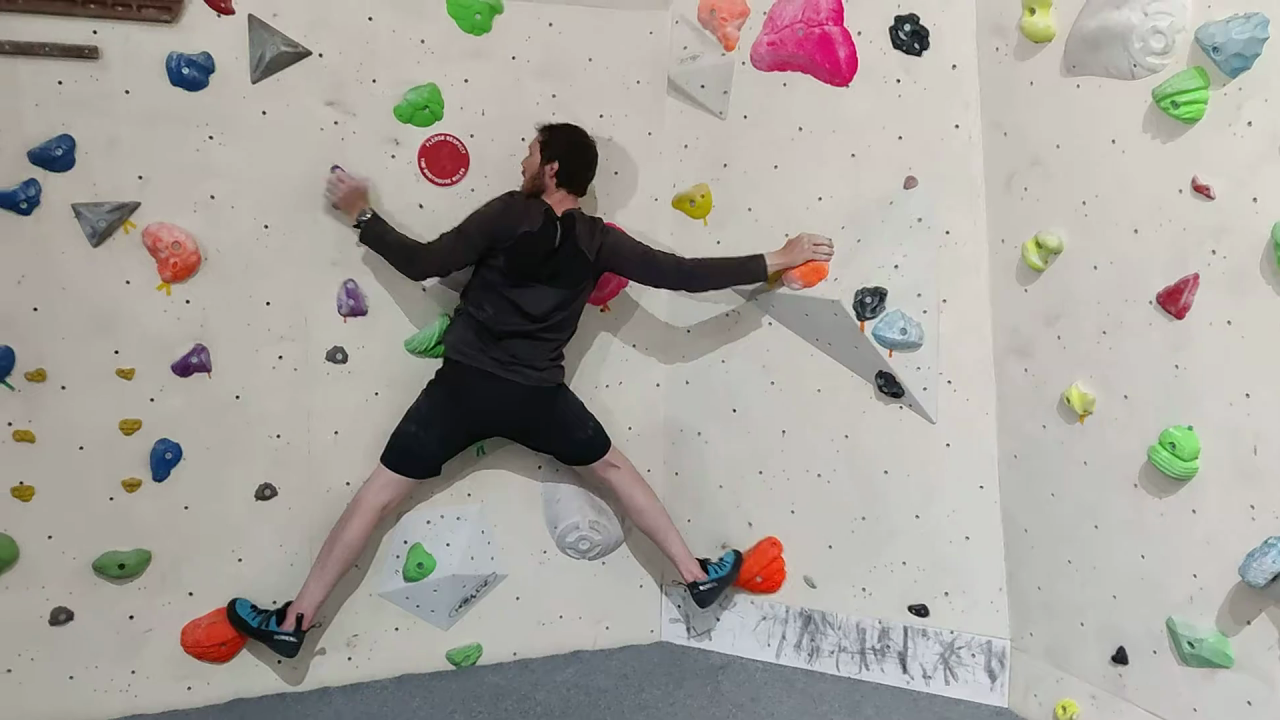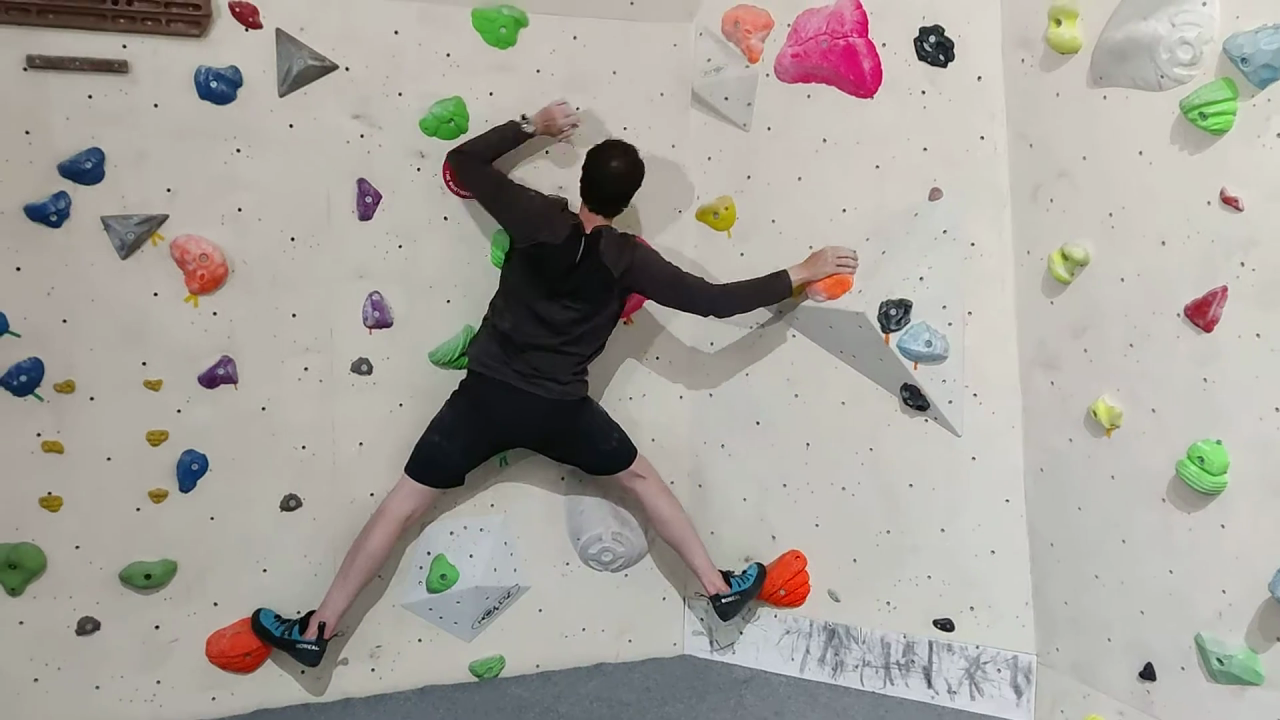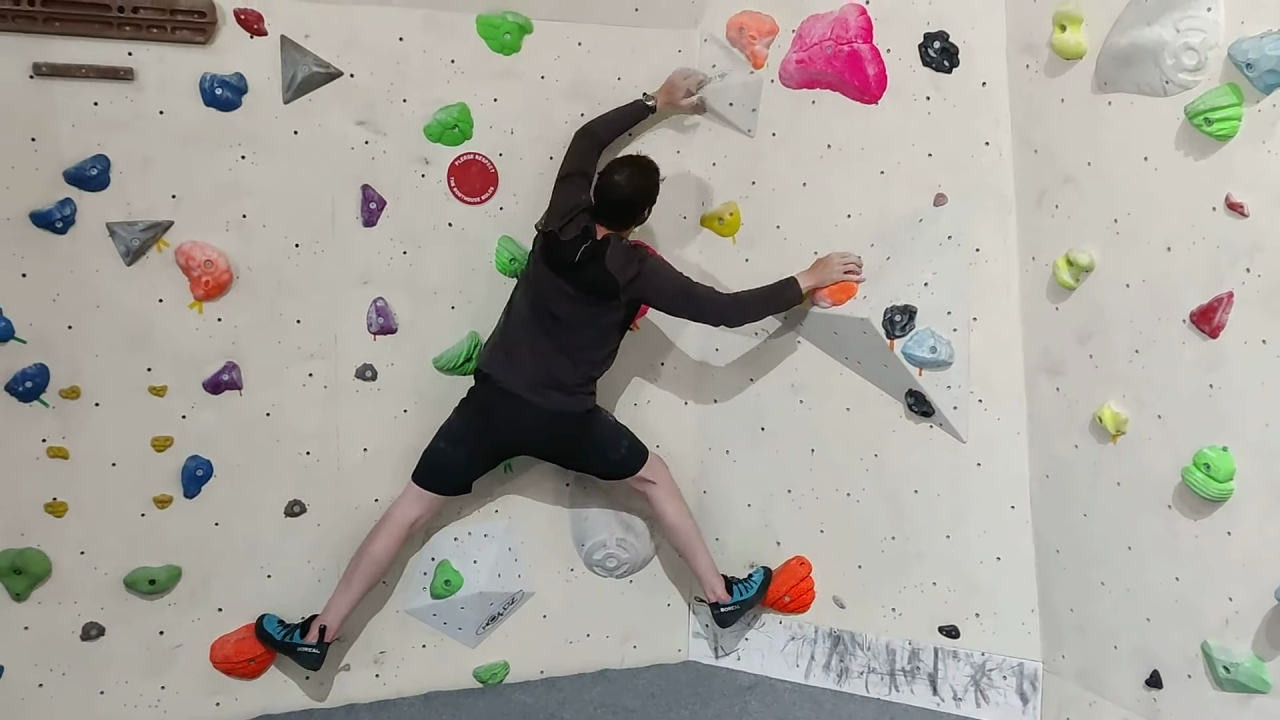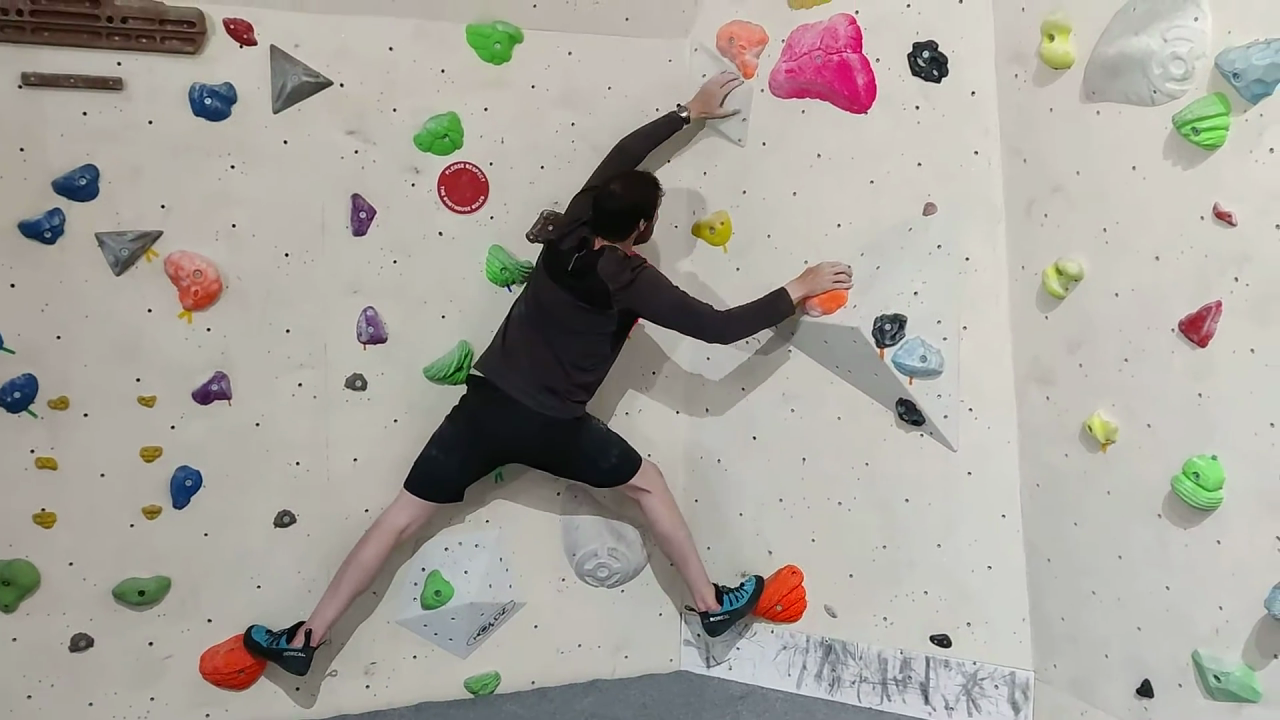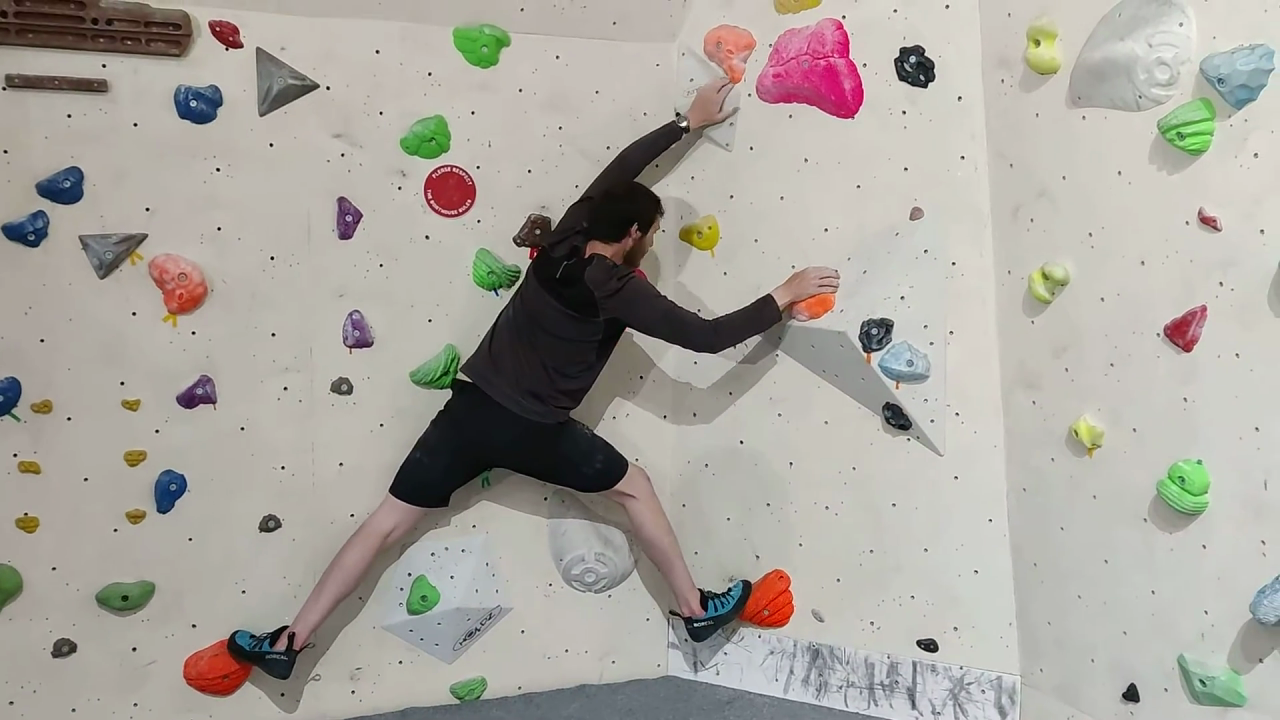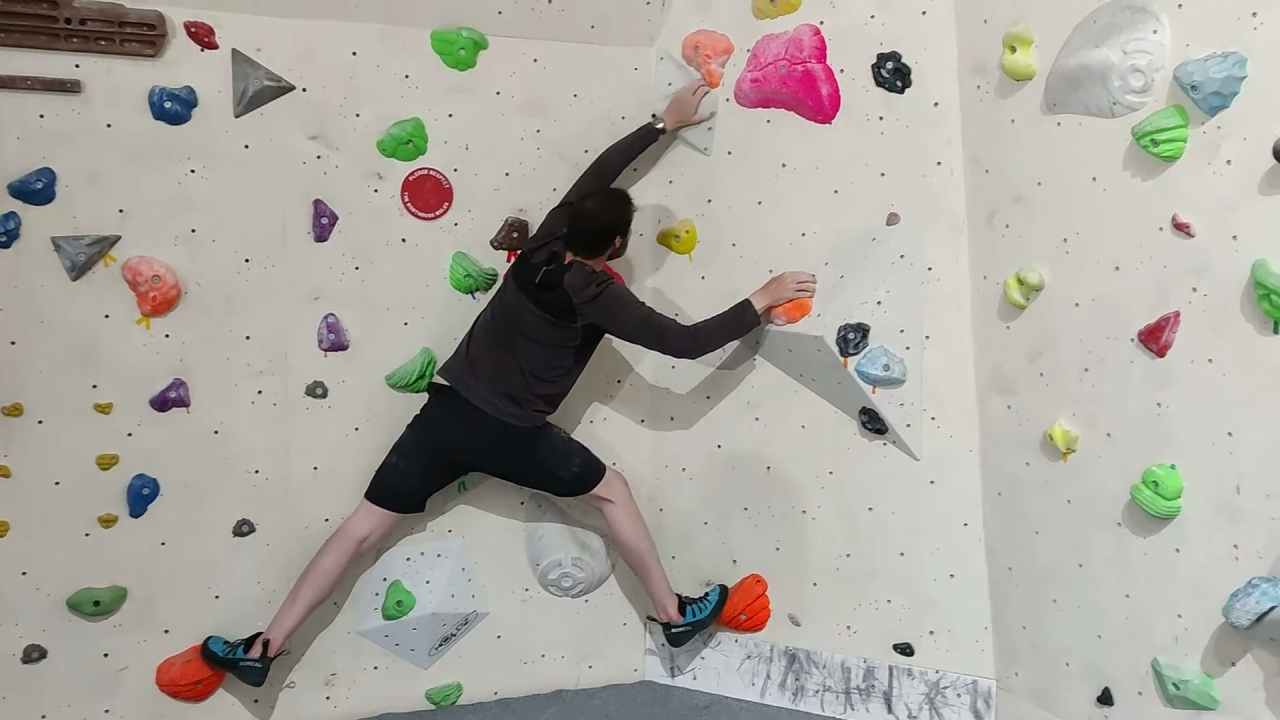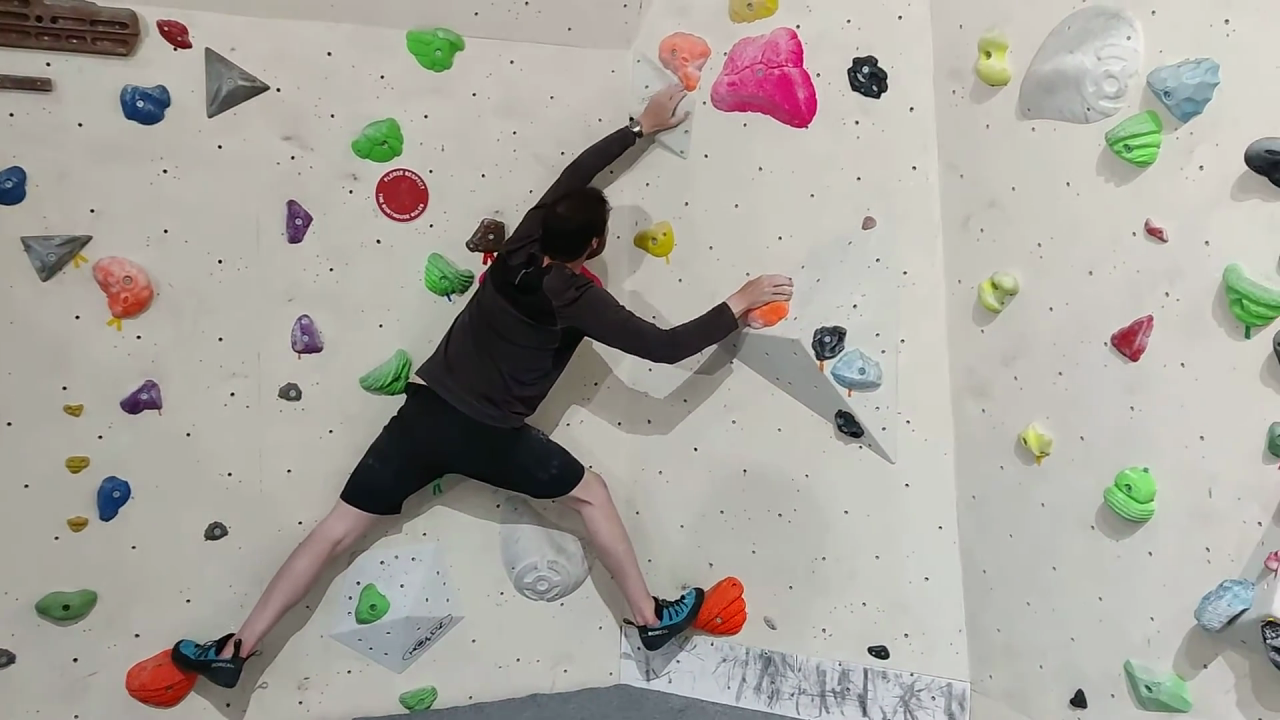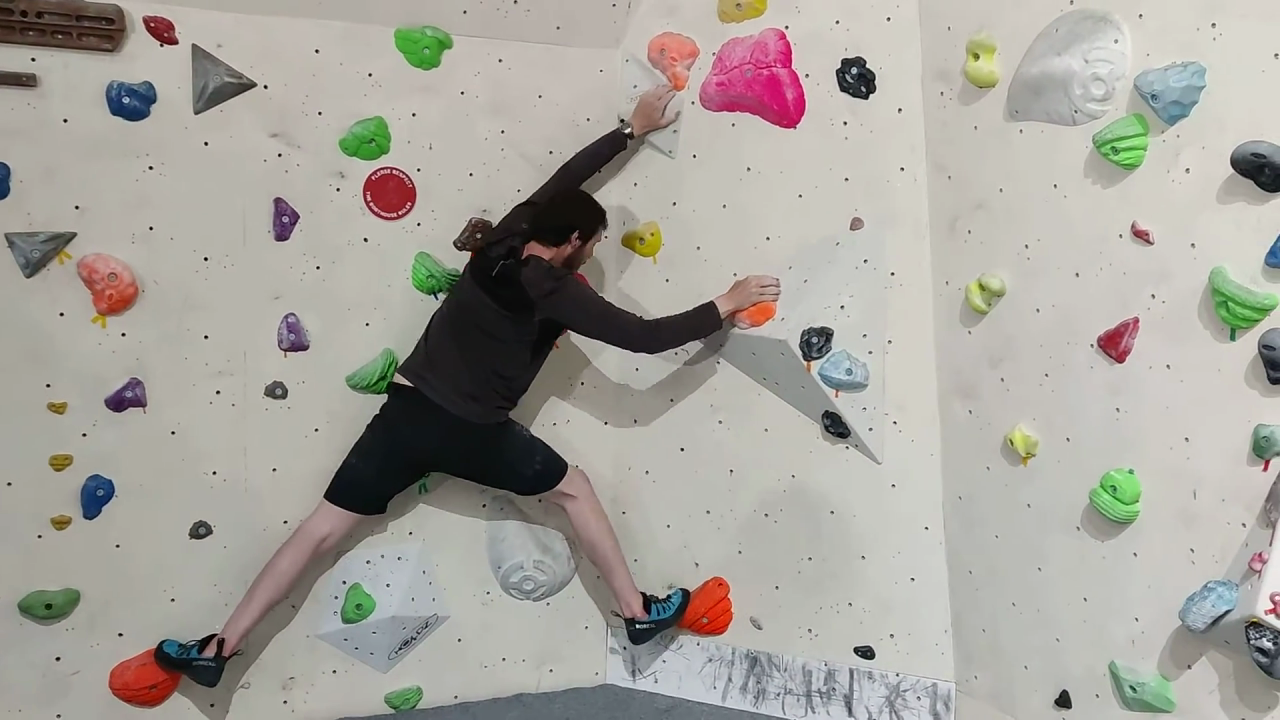
dt=0.4s
person 1, frame 1
left shoulder: (507, 213)
right shoulder: (597, 240)
left elbow: (421, 263)
right elbow: (685, 275)
left wrist: (362, 215)
right wrist: (776, 260)
left hip: (464, 384)
right hip: (536, 396)
left knee: (378, 494)
right knee: (614, 468)
left ankle: (293, 621)
right ankle: (696, 576)
person 1, frame 2
left shoulder: (537, 218)
right shoulder: (626, 257)
left elbow: (462, 163)
right elbow: (714, 300)
left wrist: (534, 125)
right wrist: (801, 274)
left hip: (487, 395)
right hip: (560, 409)
left knee: (403, 503)
right knee: (641, 476)
left ankle: (317, 629)
right ankle: (718, 587)
person 1, frame 3
left shoulder: (562, 221)
right shoulder: (635, 269)
left elbow: (585, 140)
right elbow: (726, 310)
left wrist: (652, 103)
right wrist: (808, 280)
left hip: (493, 402)
right hip: (564, 420)
left knee: (409, 510)
right knee: (655, 477)
left ankle: (319, 633)
right ankle: (719, 594)
person 1, frame 4
left shoulder: (569, 230)
right shoulder: (630, 280)
left elbow: (619, 157)
right elbow: (719, 326)
left wrist: (686, 113)
right wrist: (798, 290)
left hip: (486, 406)
right hip: (553, 427)
left knee: (400, 517)
right knee: (648, 484)
left ankle: (306, 637)
right ankle: (710, 605)
person 1, frame 5
left shoulder: (566, 237)
right shoulder: (619, 289)
left elbow: (621, 167)
right elbow: (708, 337)
left wrist: (686, 123)
right wrist: (784, 297)
left hip: (470, 410)
right hip: (534, 432)
left knee: (385, 523)
right knee: (634, 487)
left ankle: (288, 642)
right ankle: (694, 609)
person 1, frame 6
left shoulder: (546, 240)
right shoulder: (596, 296)
left elbow: (599, 170)
right elbow: (687, 341)
left wrist: (663, 124)
right wrist: (762, 300)
left hip: (446, 413)
right hip: (509, 434)
left knee: (361, 528)
right knee: (612, 492)
left ankle: (262, 649)
right ankle: (672, 615)
person 1, frame 7
left shoulder: (523, 243)
right shoulder: (576, 299)
left elbow: (574, 172)
right elbow: (666, 346)
left wrist: (640, 127)
right wrist: (739, 304)
left hip: (424, 414)
right hip: (486, 436)
left knee: (336, 530)
right knee: (591, 493)
left ankle: (236, 649)
right ankle: (648, 618)
person 1, frame 8
left shoulder: (504, 238)
right shoulder: (555, 290)
left elbow: (565, 176)
right elbow: (647, 336)
left wrist: (630, 130)
right wrist: (724, 305)
left hip: (406, 411)
right hip: (469, 431)
left knee: (319, 529)
right knee: (575, 489)
left ankle: (217, 649)
right ankle: (636, 612)
